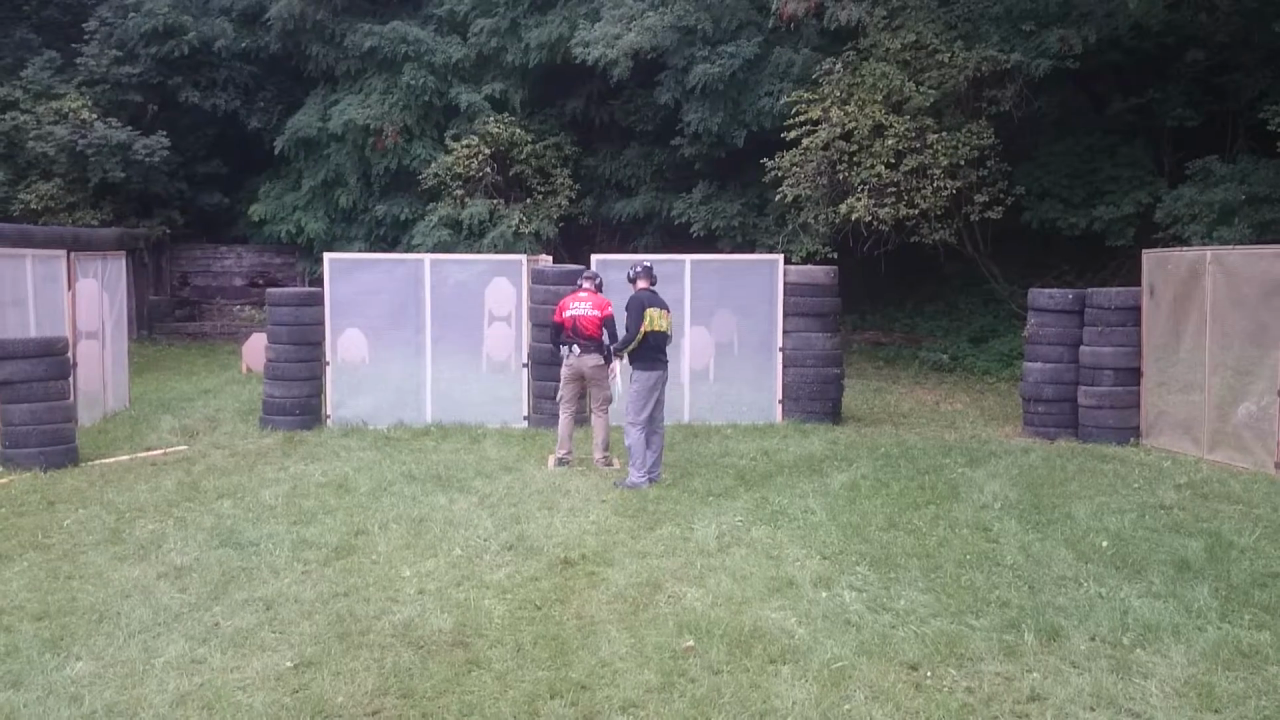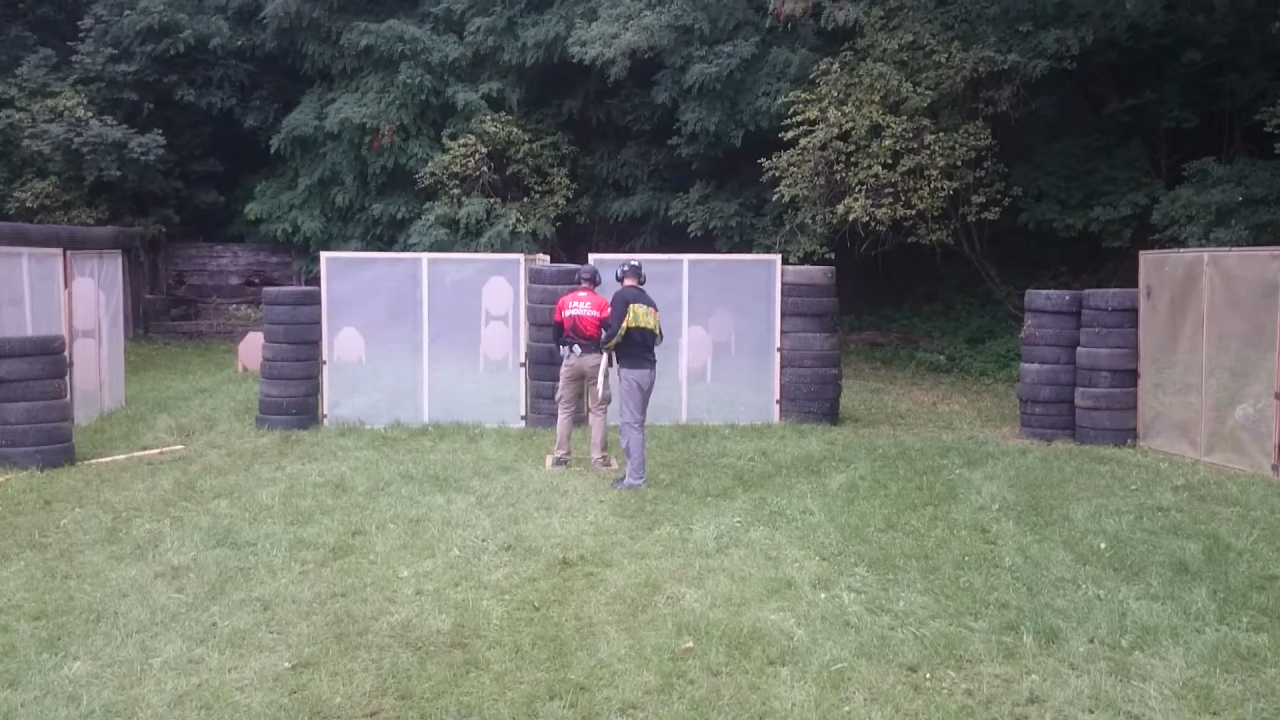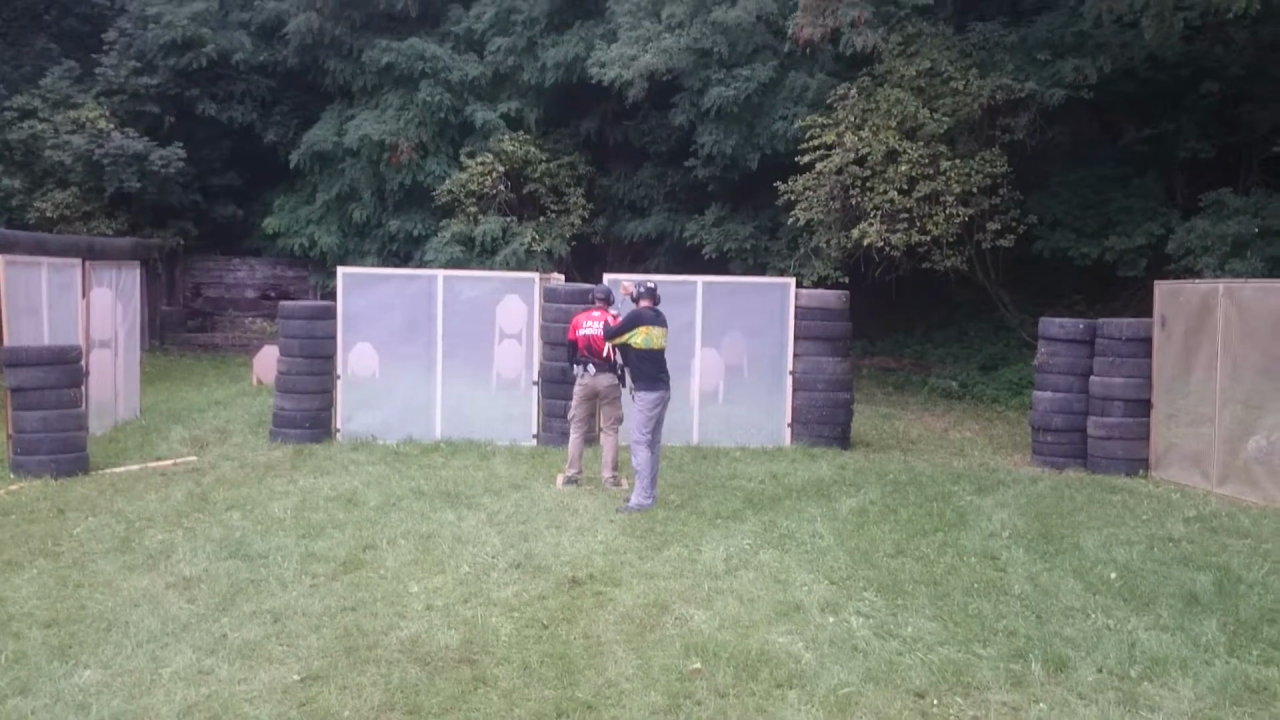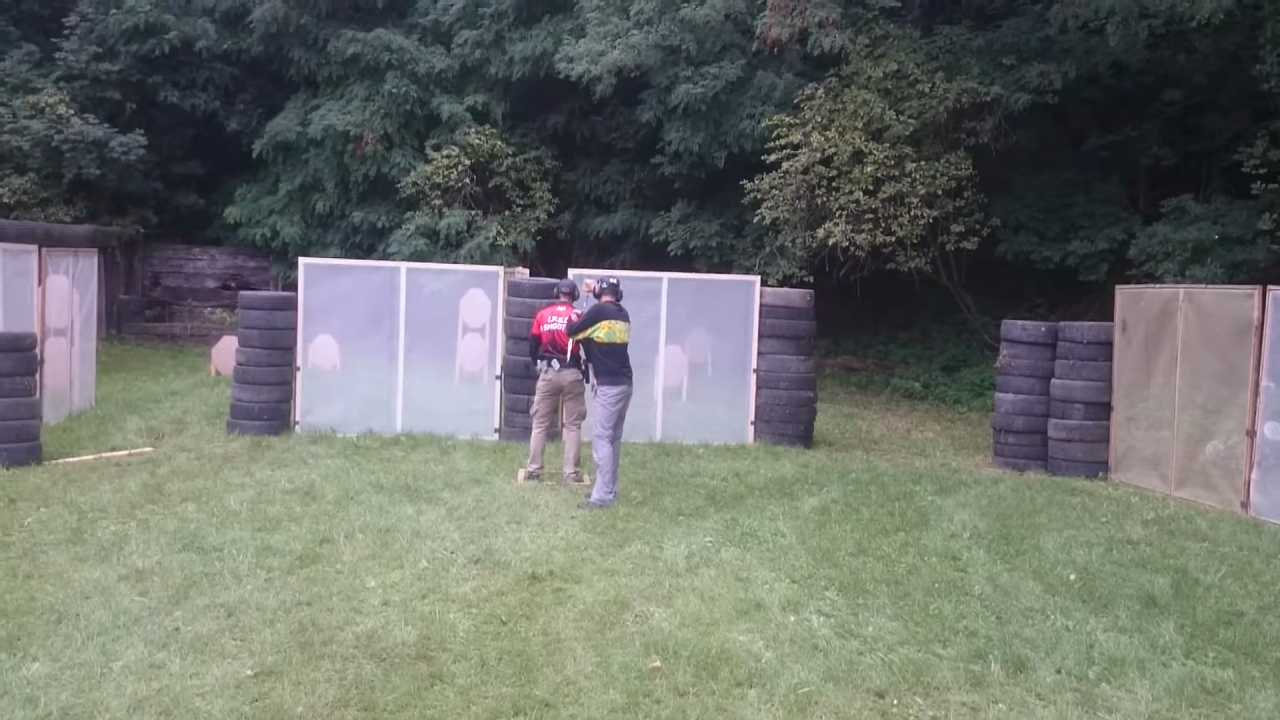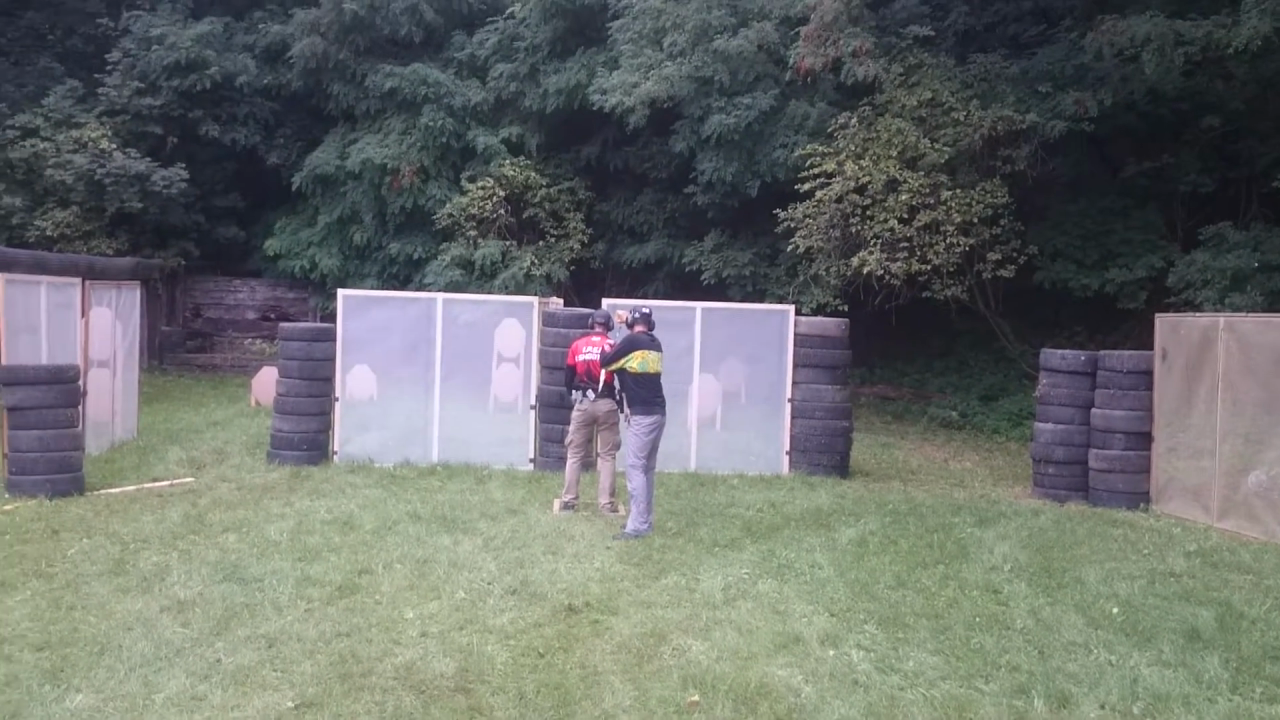
dt=1s
person 1, frame 1
left shoulder: (637, 299)
right shoulder: (662, 303)
left elbow: (634, 334)
right elbow: (668, 337)
left wrist: (618, 349)
left hip: (644, 369)
right hip: (661, 368)
left knee: (634, 423)
right knee: (655, 423)
left ankle: (638, 477)
right ankle: (652, 472)
person 1, frame 2
left shoulder: (622, 296)
right shoulder: (649, 301)
left elbow: (616, 329)
right elbow: (658, 337)
left wrist: (606, 345)
left hip: (631, 367)
right hip: (648, 367)
left knee: (629, 423)
right knee: (637, 422)
left ankle: (636, 478)
right ankle: (635, 474)
person 1, frame 3
left shoulder: (637, 315)
right shoulder: (660, 318)
left elbow: (609, 336)
right wrist: (633, 291)
left hip: (647, 390)
right hip: (661, 388)
left knee: (640, 443)
right knee: (653, 443)
left ankle: (642, 500)
right ankle: (648, 494)
person 1, frame 4
left shoulder: (599, 310)
right shoulder: (622, 313)
left elbow: (571, 332)
left wrist: (575, 319)
left hip: (610, 384)
right hip: (624, 382)
left knee: (601, 437)
right knee: (613, 438)
left ankle: (602, 496)
right ankle: (609, 490)
person 1, frame 5
left shoulder: (632, 340)
right shoulder: (655, 343)
left elbow: (605, 362)
left wrist: (609, 349)
left hip: (643, 414)
right hip: (657, 412)
left knee: (635, 468)
right knee: (647, 468)
left ankle: (638, 526)
right ankle: (644, 520)
person 2, frame 1
left shoulder: (565, 302)
right shoulder: (602, 302)
left elbow: (554, 336)
right elbow: (612, 332)
right wrist: (614, 359)
left hip: (571, 360)
right hip: (595, 359)
left knee: (566, 410)
right knee: (600, 410)
left ankle: (562, 456)
right ankle: (602, 458)
person 2, frame 2
left shoulder: (564, 301)
right shoulder: (601, 302)
left elbow: (556, 333)
left hip: (571, 358)
right hip: (595, 359)
left knee: (565, 409)
right knee: (598, 409)
left ankle: (561, 456)
right ankle: (600, 457)
person 2, frame 3
left shoulder: (578, 320)
right shoulder: (614, 321)
left elbow: (571, 350)
right wrist: (623, 371)
left hip: (585, 377)
right hip: (608, 378)
left knee: (577, 428)
right knee: (610, 429)
left ankle: (572, 475)
right ankle: (610, 477)
person 2, frame 4
left shoulder: (542, 315)
right shoulder: (578, 316)
left elbow: (533, 346)
left wrist: (539, 364)
right wrist: (587, 370)
left hip: (548, 373)
right hip: (572, 374)
left knee: (540, 424)
right knee: (572, 425)
left ankle: (533, 470)
right ankle: (572, 473)
person 2, frame 5
left shoulder: (577, 345)
right shoulder: (612, 346)
left elbow: (568, 376)
left hip: (583, 403)
right hip: (607, 404)
left knee: (575, 454)
right knee: (607, 455)
left ankle: (568, 501)
right ankle: (607, 503)
